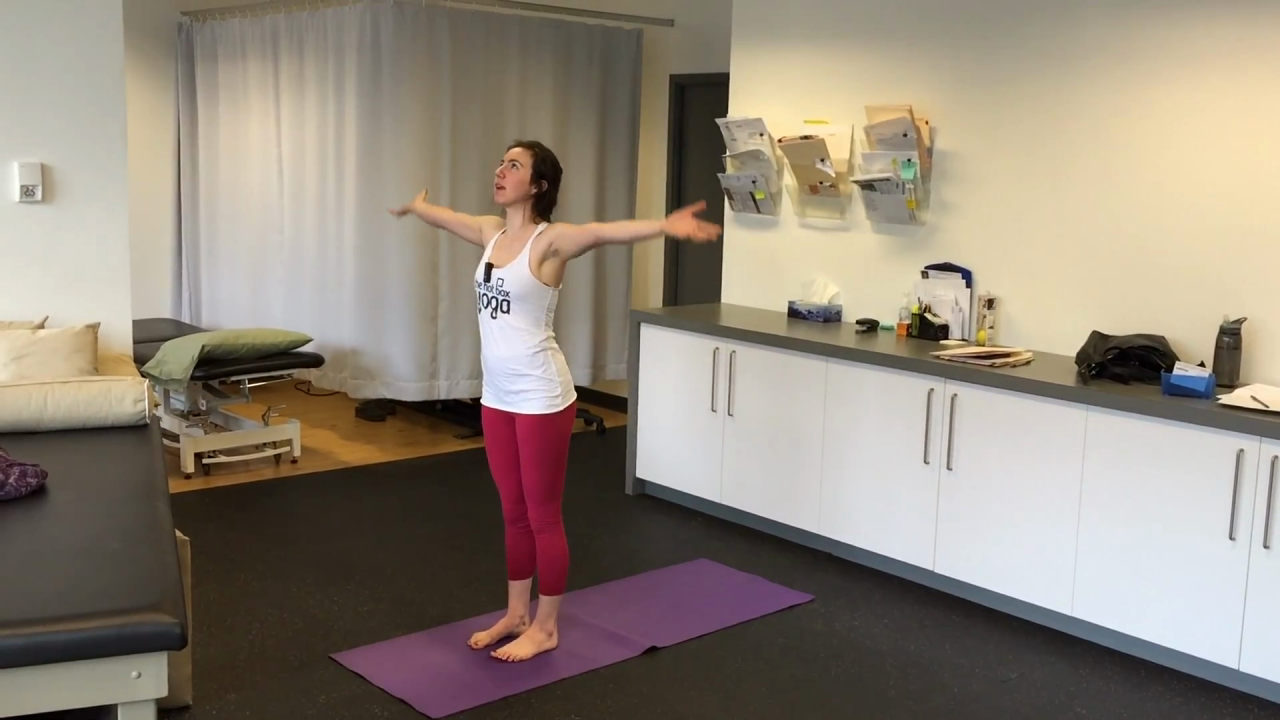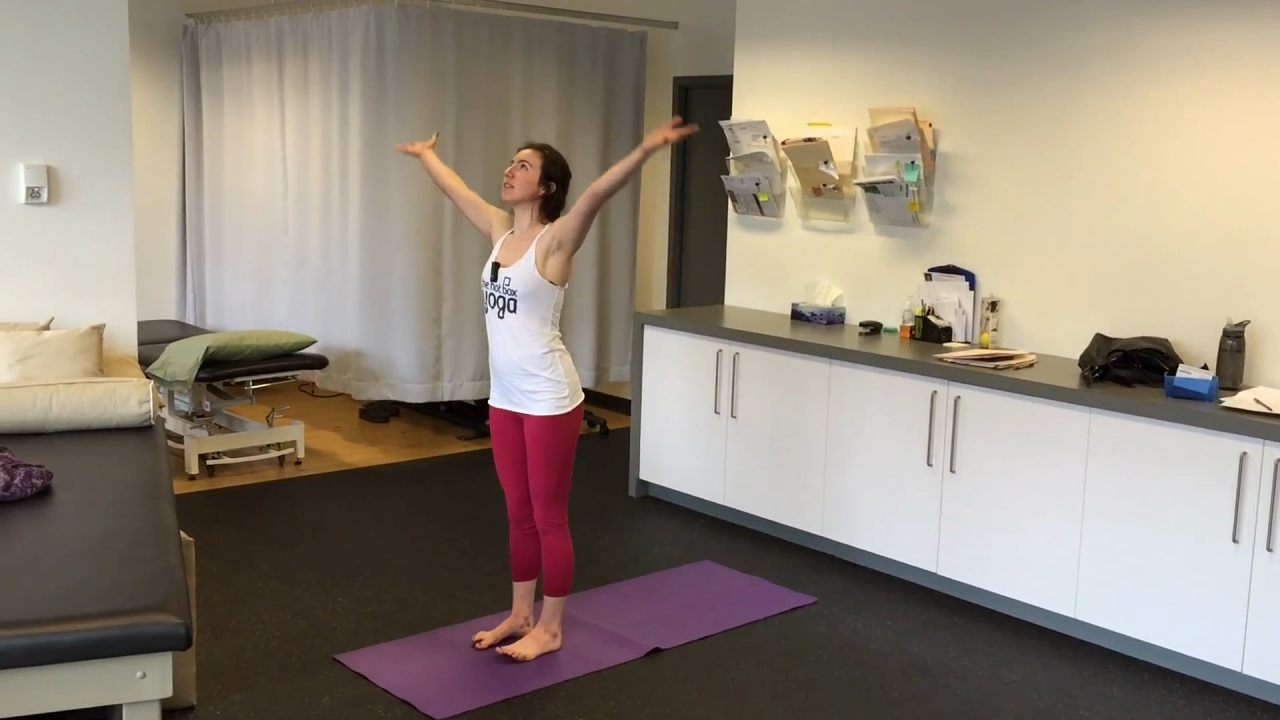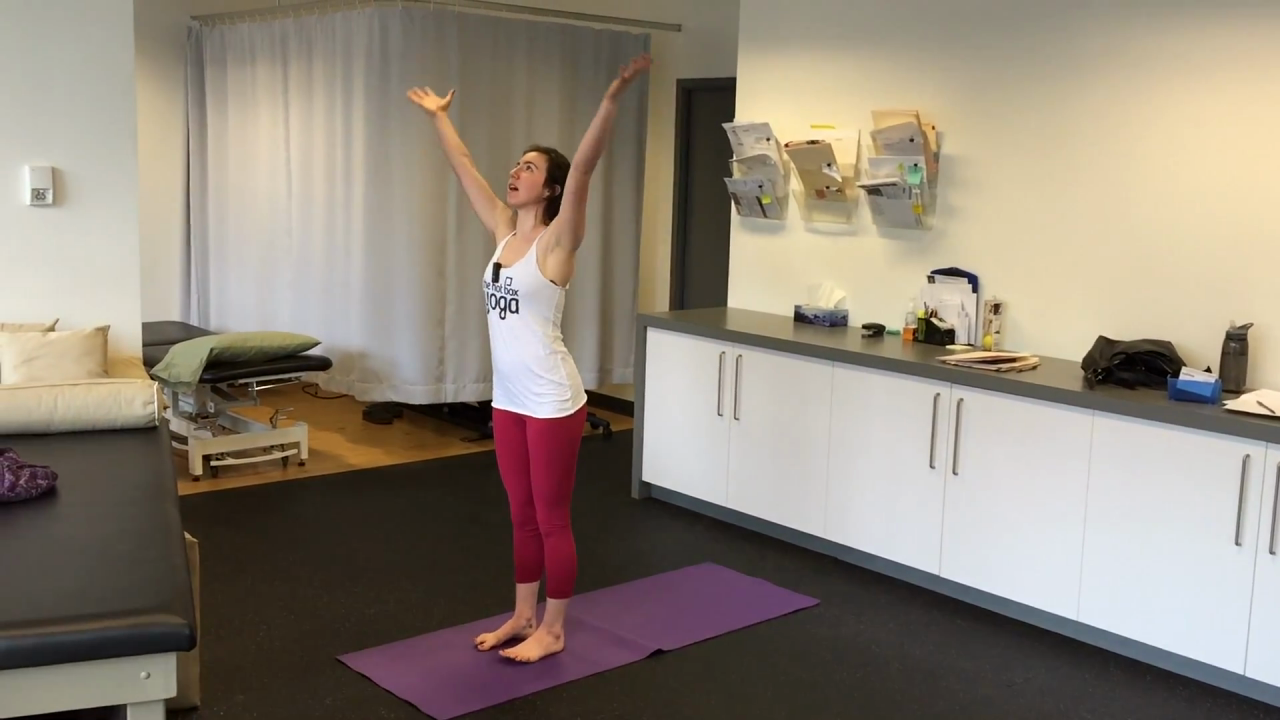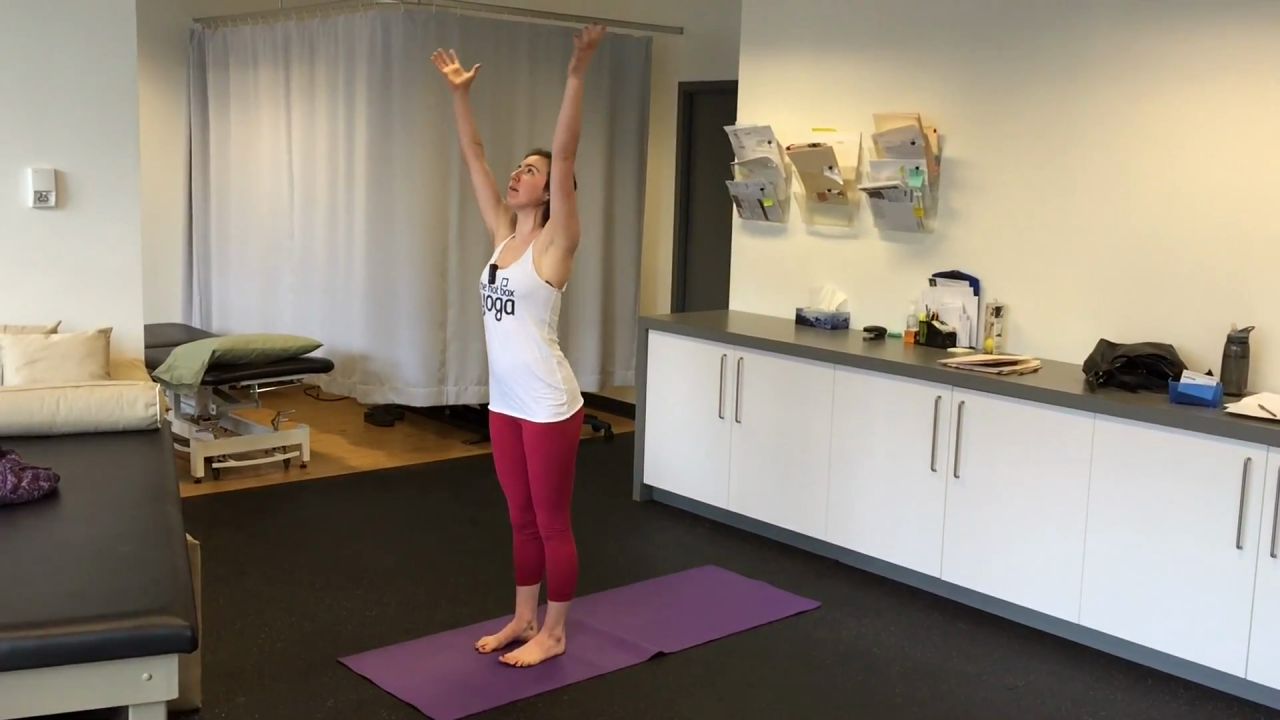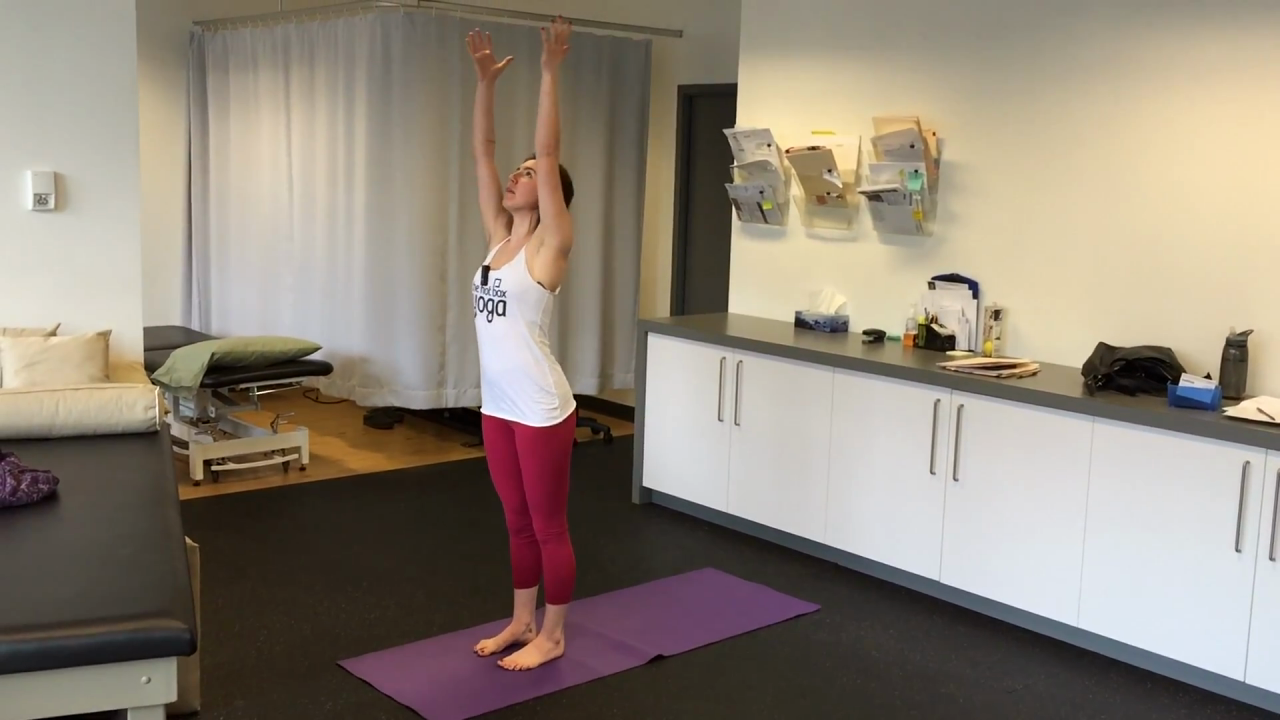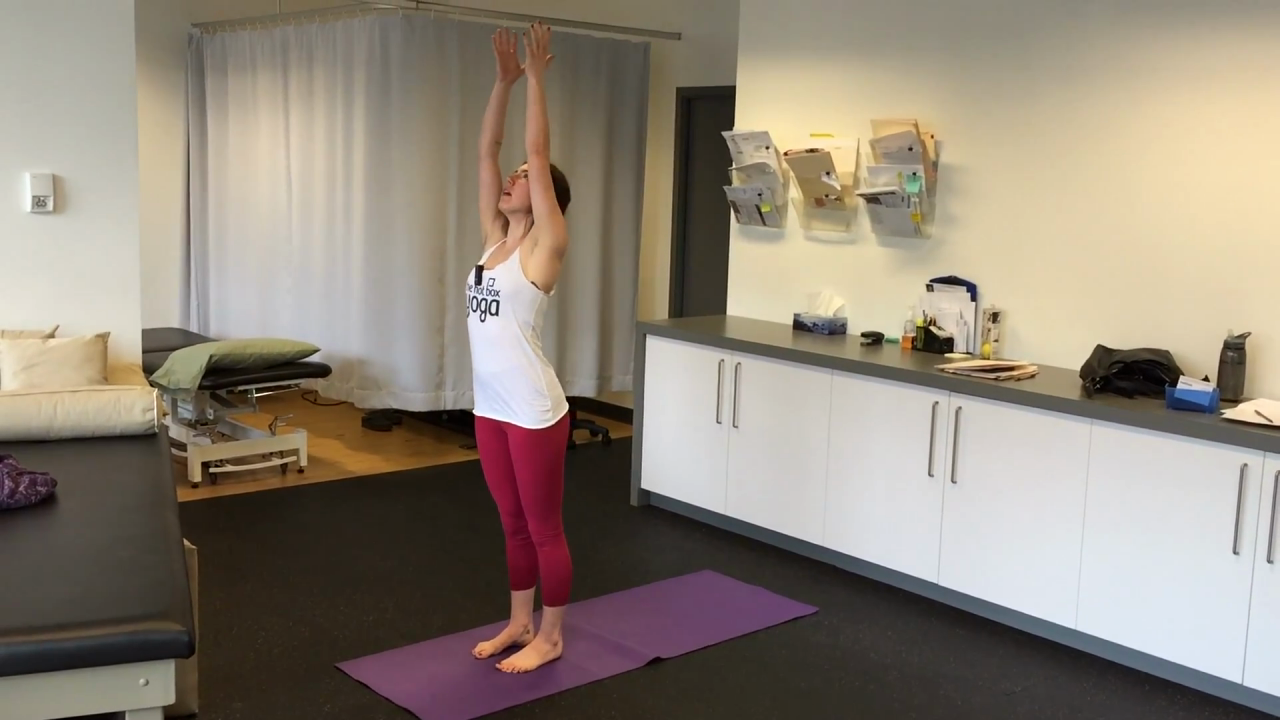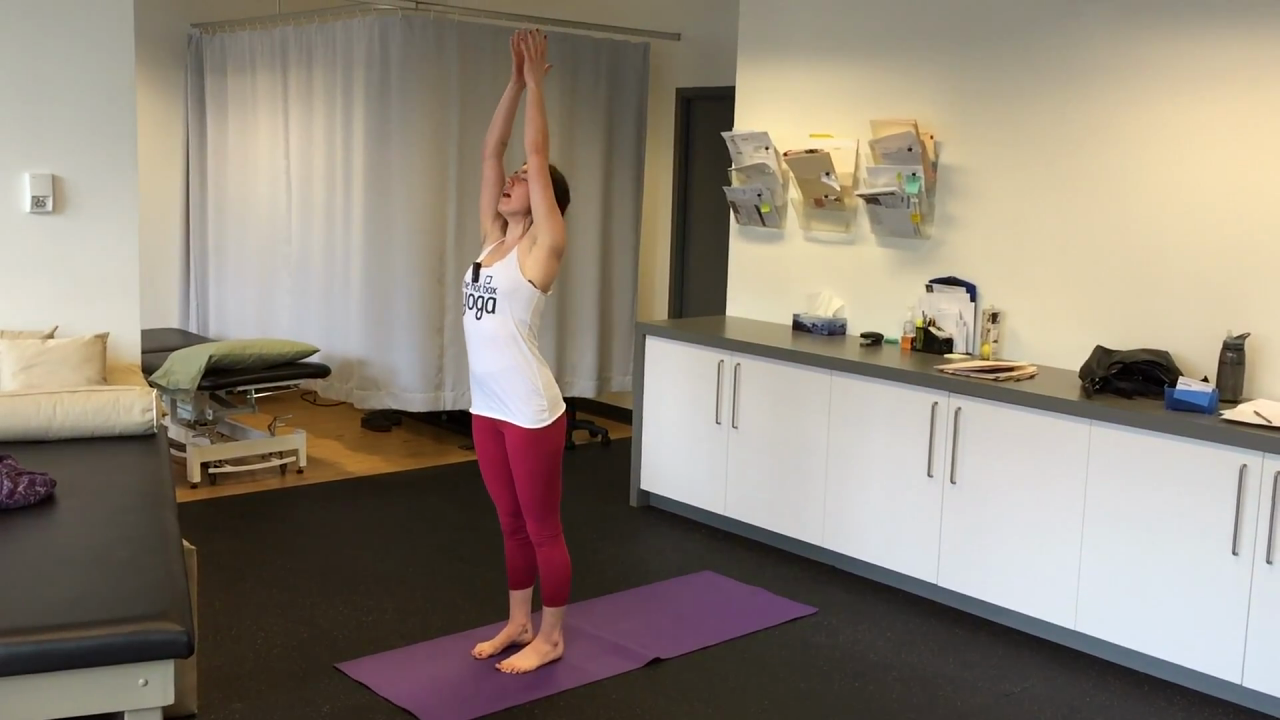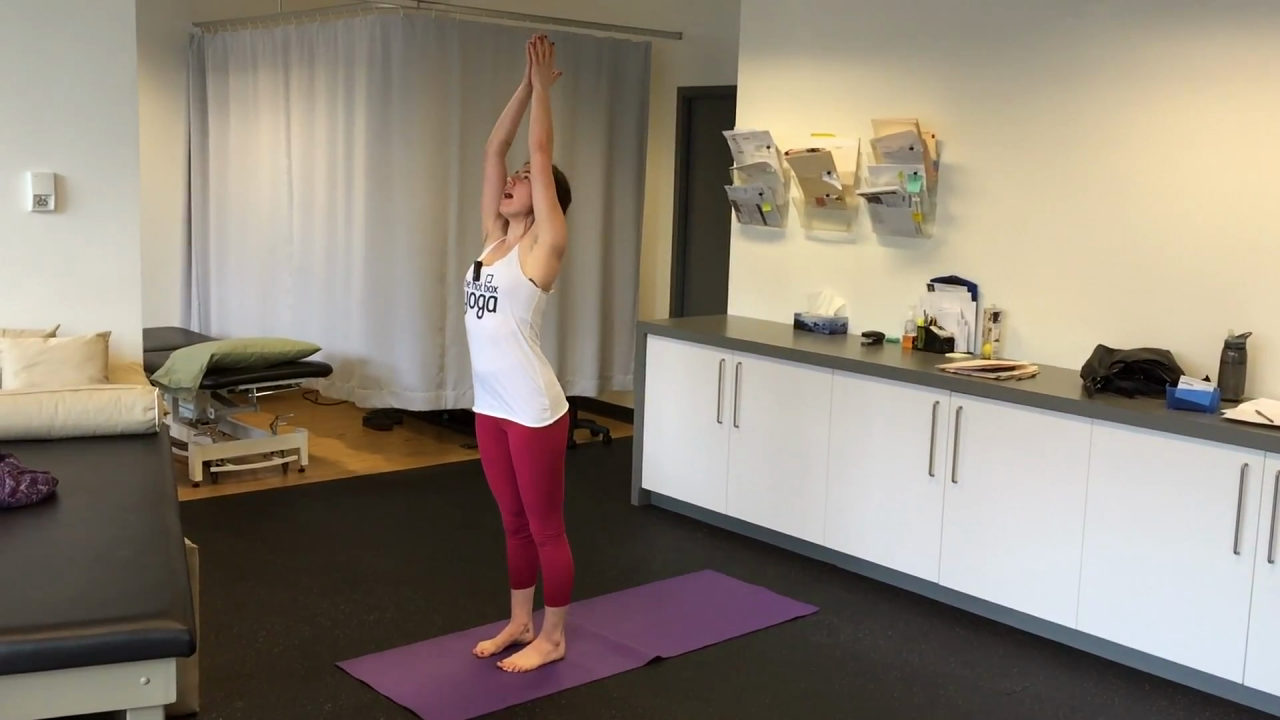
dt=0.2s
person 1, frame 1
left shoulder: (550, 240)
right shoulder: (490, 232)
left elbow: (604, 232)
right elbow: (445, 217)
left wrist: (662, 226)
right wrist: (416, 206)
left hip: (541, 399)
right hip: (497, 397)
left knee: (543, 516)
right knee: (513, 514)
left ankle: (545, 626)
right ankle: (516, 614)
person 1, frame 2
left shoulder: (555, 240)
right shoulder: (499, 230)
left elbow: (595, 197)
right elbow: (457, 189)
left wrist: (644, 151)
right wrist: (424, 154)
left hip: (549, 401)
right hip: (505, 399)
left knee: (549, 518)
right knee: (519, 514)
left ankle: (550, 627)
right ankle: (520, 614)
person 1, frame 3
left shoulder: (557, 242)
right shoulder: (503, 230)
left elbow: (584, 167)
right elbow: (465, 168)
left wrist: (614, 98)
right wrist: (436, 114)
left hip: (552, 404)
right hip: (508, 401)
left knee: (551, 521)
right knee: (523, 517)
left ankle: (553, 629)
right ankle: (523, 615)
person 1, frame 4
left shoulder: (555, 242)
right shoulder: (503, 235)
left elbow: (565, 158)
right elbow: (473, 156)
left wrist: (578, 74)
right wrist: (459, 91)
left hip: (548, 408)
right hip: (504, 404)
left knee: (552, 524)
right knee: (522, 521)
left ankle: (553, 633)
right ankle: (523, 619)
person 1, frame 5
left shoulder: (550, 245)
right shoulder: (500, 237)
left elbow: (549, 154)
right elbow: (482, 151)
left wrist: (550, 73)
right wrist: (484, 81)
left hip: (541, 411)
right hip: (498, 407)
left knee: (548, 528)
right knee: (518, 524)
left ankle: (552, 635)
right ankle: (521, 622)
person 1, frame 6
left shoulder: (545, 246)
right shoulder: (495, 237)
left elbow: (538, 153)
right elbow: (488, 150)
left wrist: (535, 77)
right wrist: (502, 80)
left hip: (534, 413)
right hip: (491, 408)
left knee: (543, 529)
right knee: (513, 525)
left ankle: (550, 637)
right ankle: (519, 624)
person 1, frame 7
left shoulder: (544, 244)
right shoulder: (494, 237)
left elbow: (536, 151)
right elbow: (493, 152)
left wrist: (536, 82)
right wrist: (514, 82)
left hip: (530, 411)
right hip: (488, 407)
left knee: (541, 529)
right knee: (511, 524)
left ankle: (550, 638)
right ankle: (519, 624)
person 1, frame 8
left shoulder: (545, 244)
right shoulder: (494, 237)
left elbow: (540, 151)
right elbow: (496, 150)
left wrist: (543, 85)
right wrist: (524, 85)
left hip: (534, 410)
right hip: (491, 407)
left knee: (545, 528)
right knee: (515, 524)
left ankle: (552, 637)
right ankle: (520, 623)
